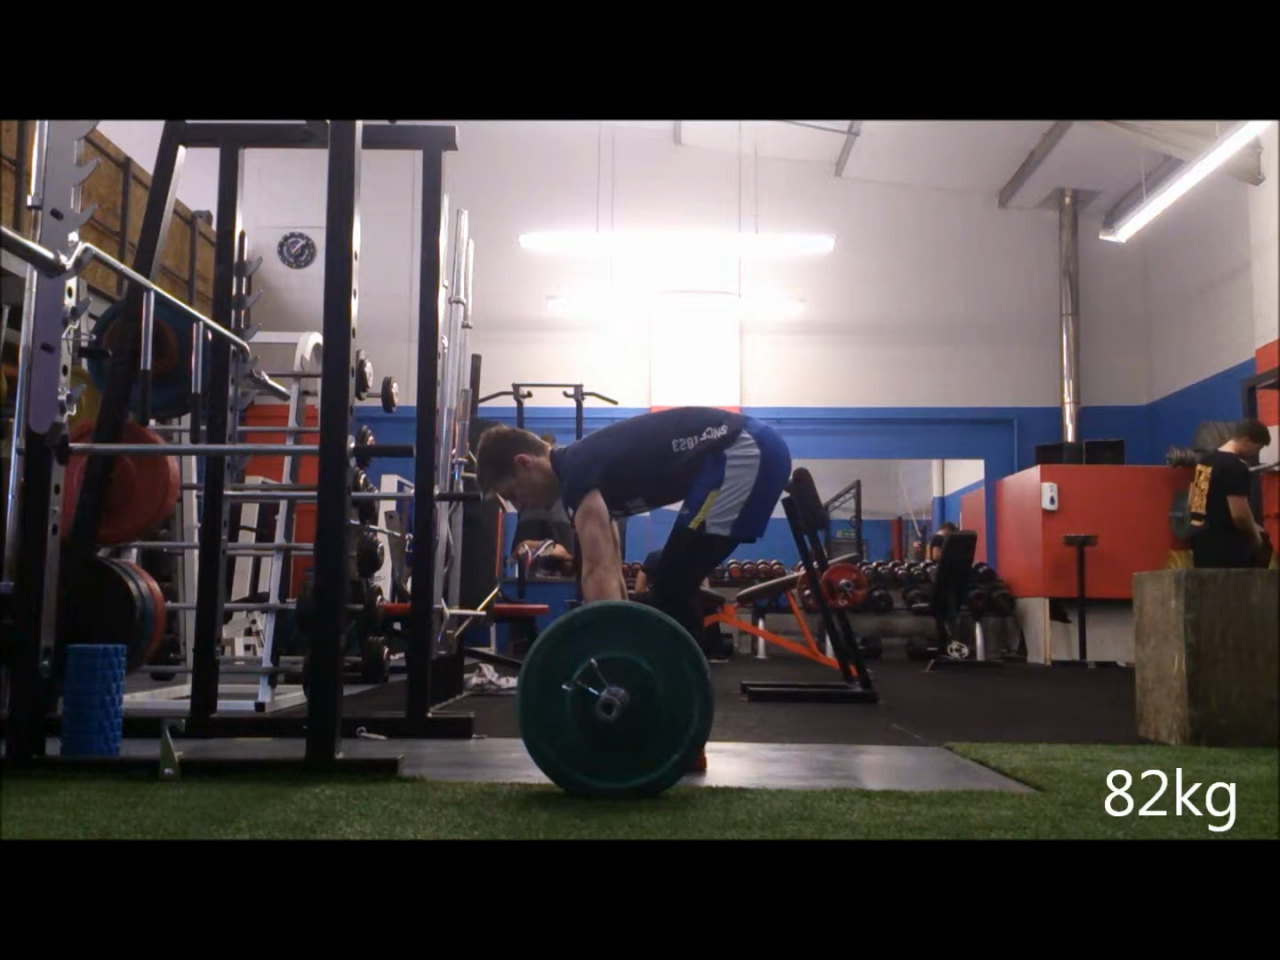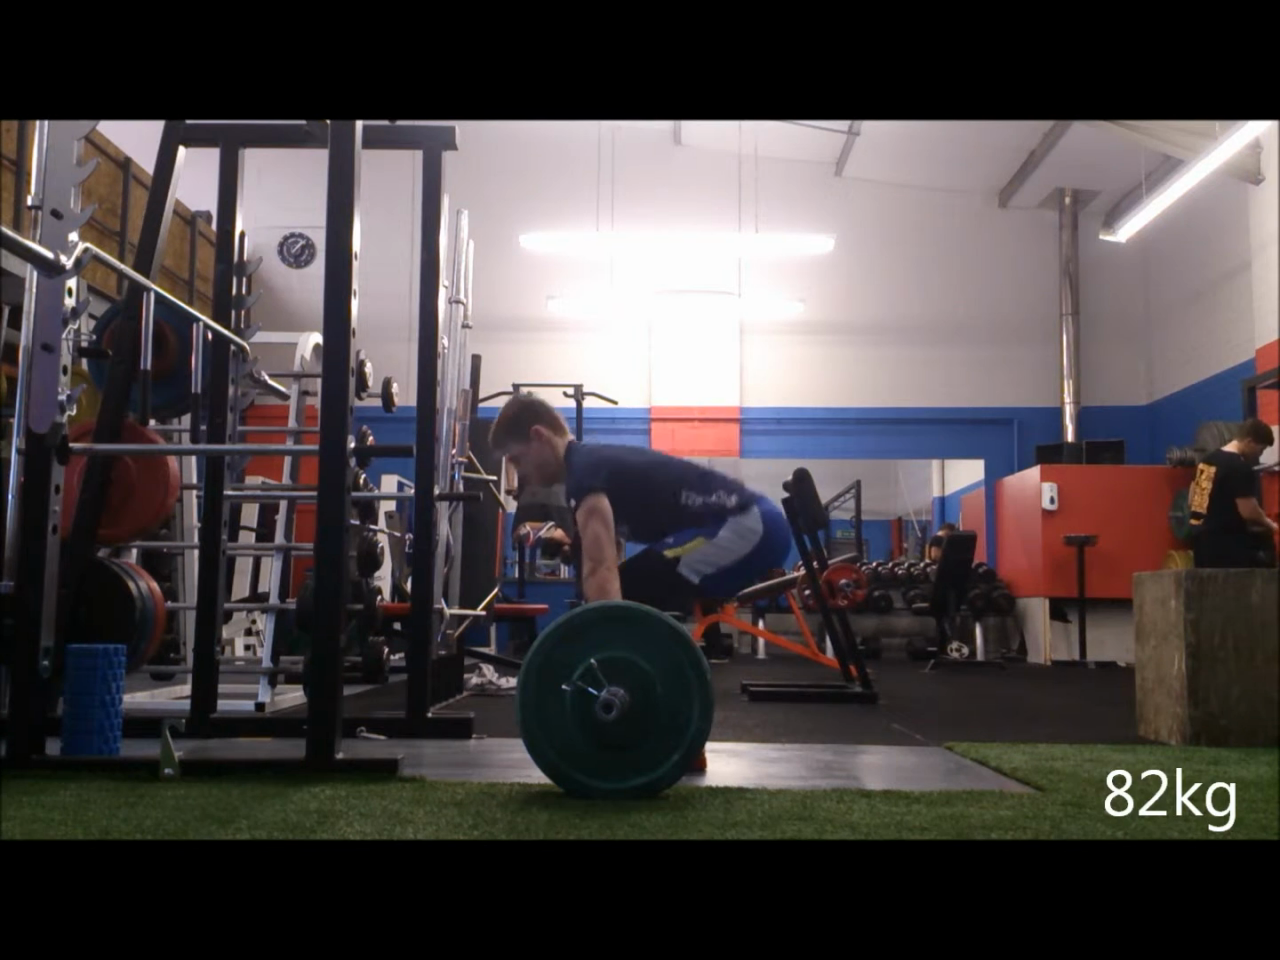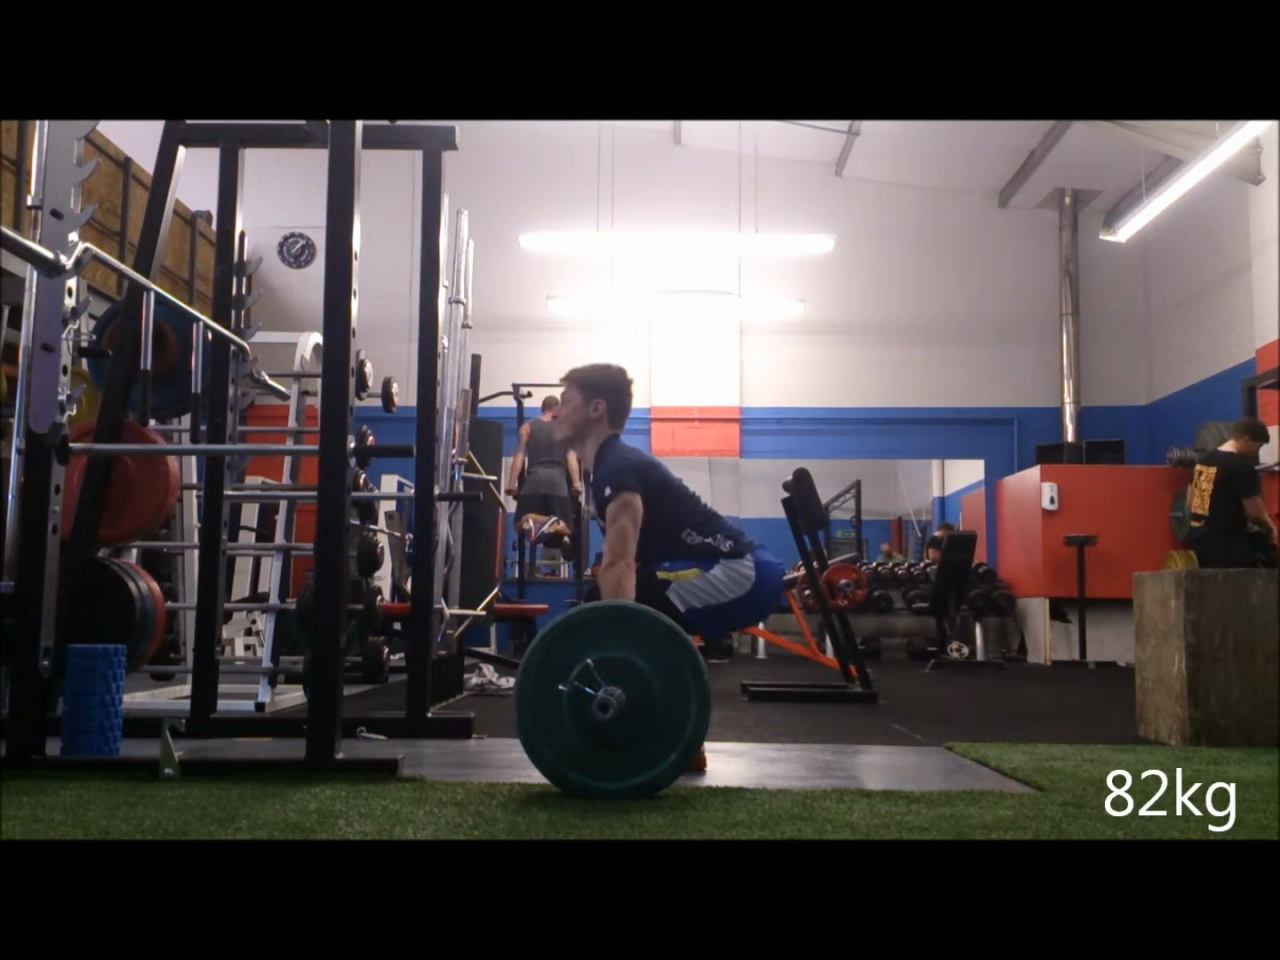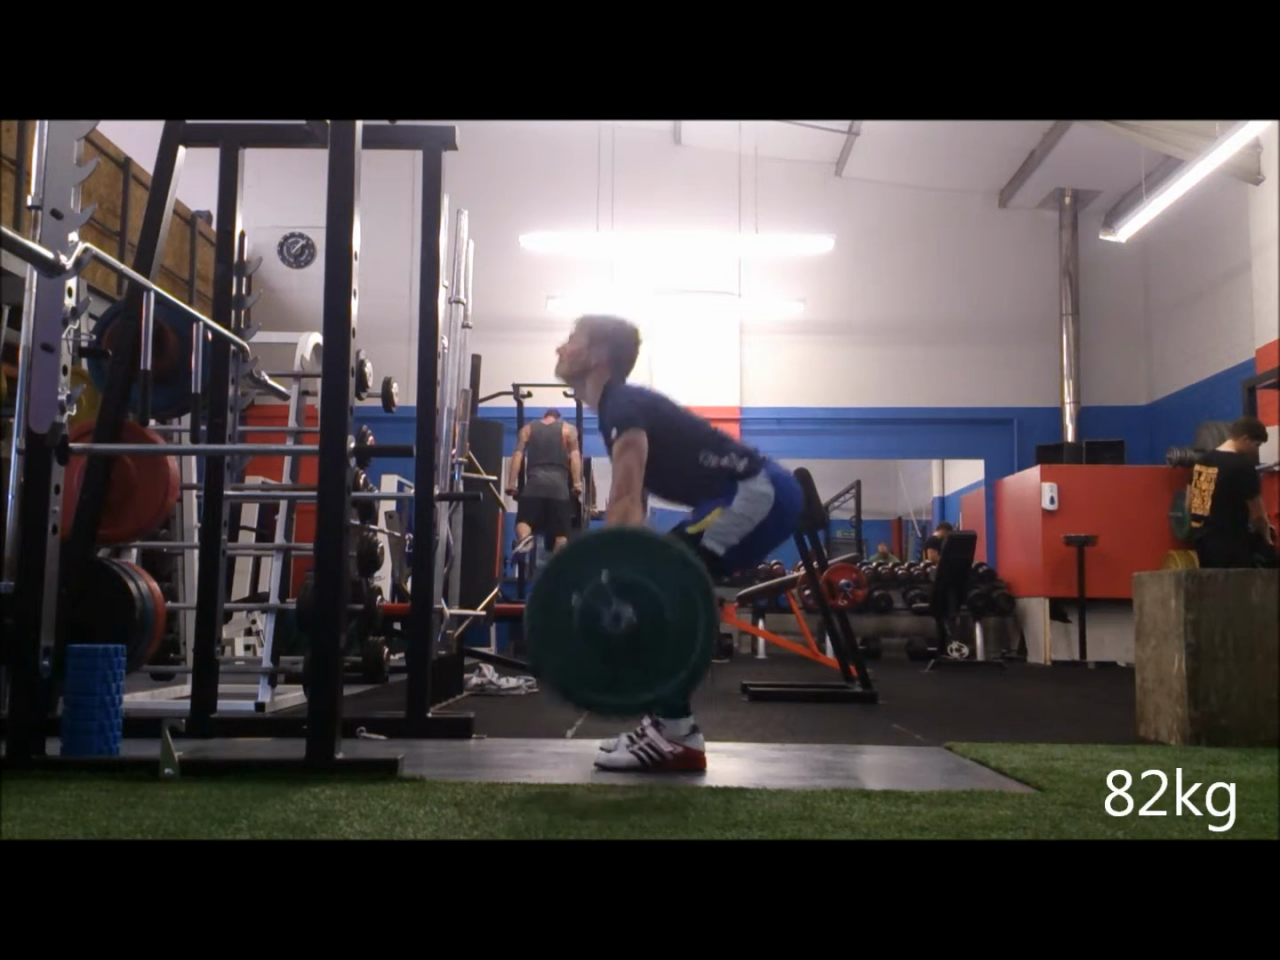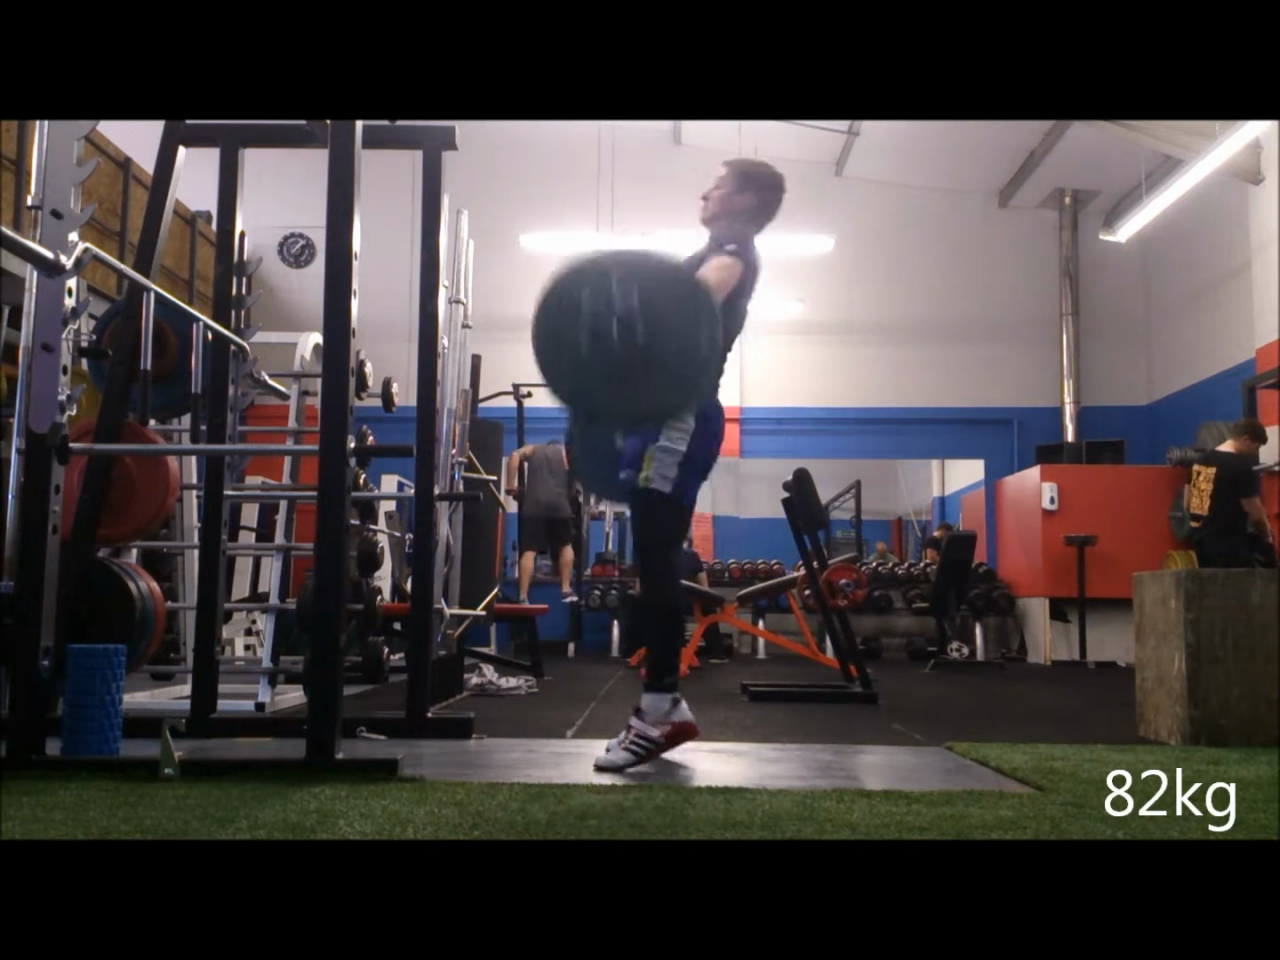
dt=0.5s
person 1, frame 1
left shoulder: (576, 472)
right shoulder: (583, 465)
left elbow: (598, 572)
right elbow: (609, 570)
left hip: (744, 452)
right hip: (751, 451)
left knee: (673, 583)
right knee: (673, 583)
person 1, frame 2
left shoulder: (583, 471)
right shoulder: (593, 464)
left elbow: (599, 571)
right elbow: (606, 567)
left hip: (746, 528)
right hip: (749, 523)
left knee: (626, 604)
right knee: (631, 602)
person 1, frame 3
left shoulder: (616, 468)
right shoulder: (617, 464)
left elbow: (618, 567)
right elbow: (624, 565)
left hip: (741, 574)
right hip: (742, 572)
person 1, frame 4
left shoulder: (624, 405)
right shoulder: (620, 404)
left elbow: (625, 503)
right elbow: (629, 499)
left hip: (757, 493)
right hip: (753, 493)
left ankle: (676, 738)
right ankle: (671, 723)
person 1, frame 5
left shoulder: (732, 250)
right shoulder: (721, 254)
left elbow: (706, 291)
left hip: (679, 417)
right hip: (666, 414)
left knee: (654, 563)
right knee: (654, 565)
left ankle: (661, 712)
right ankle: (663, 707)
